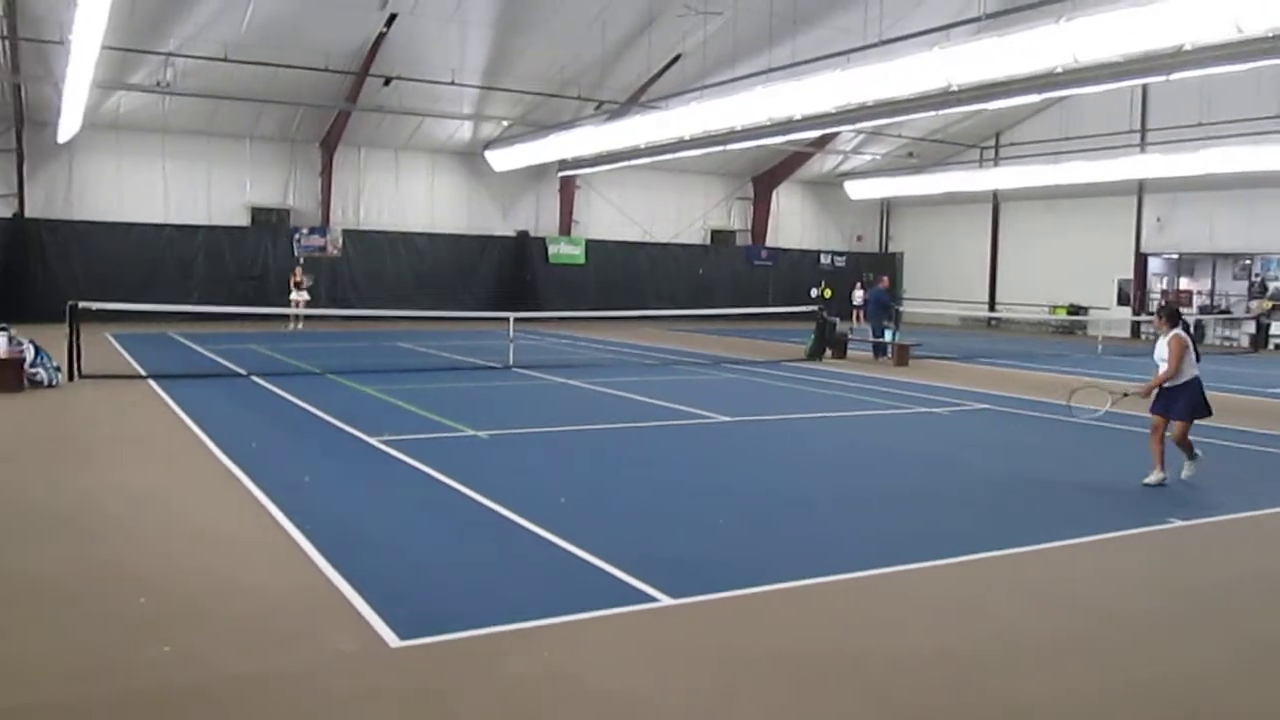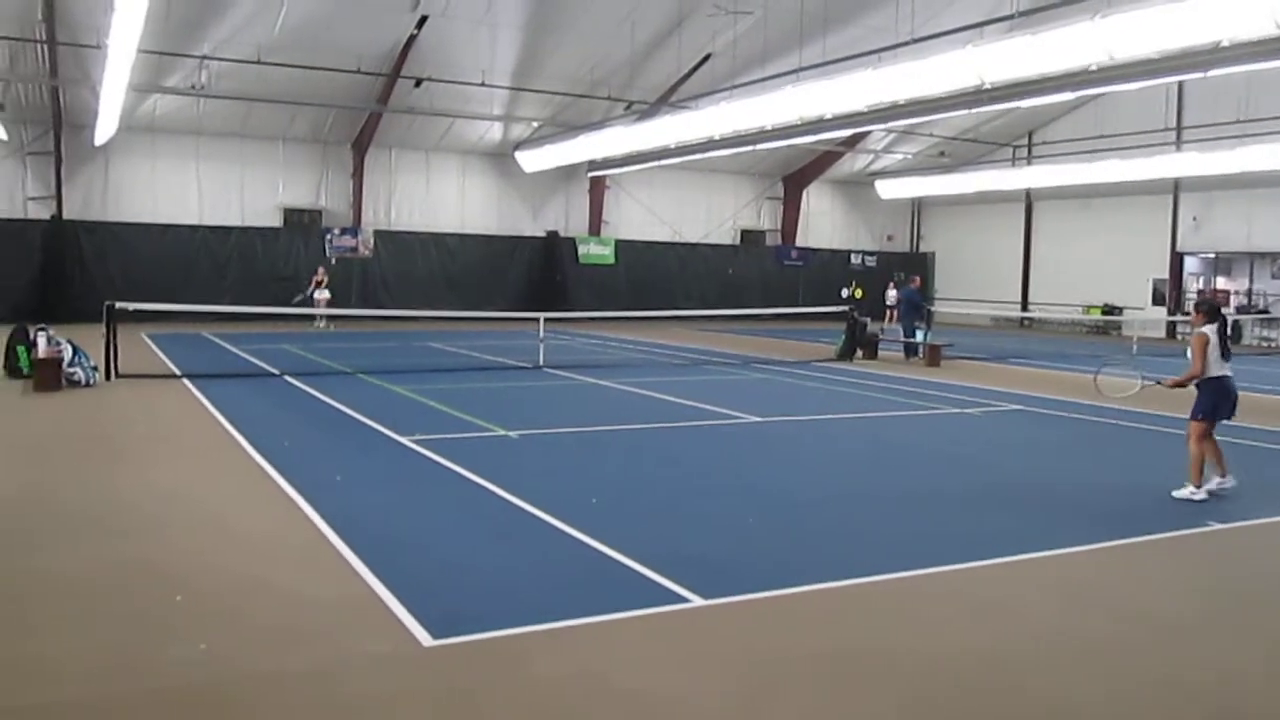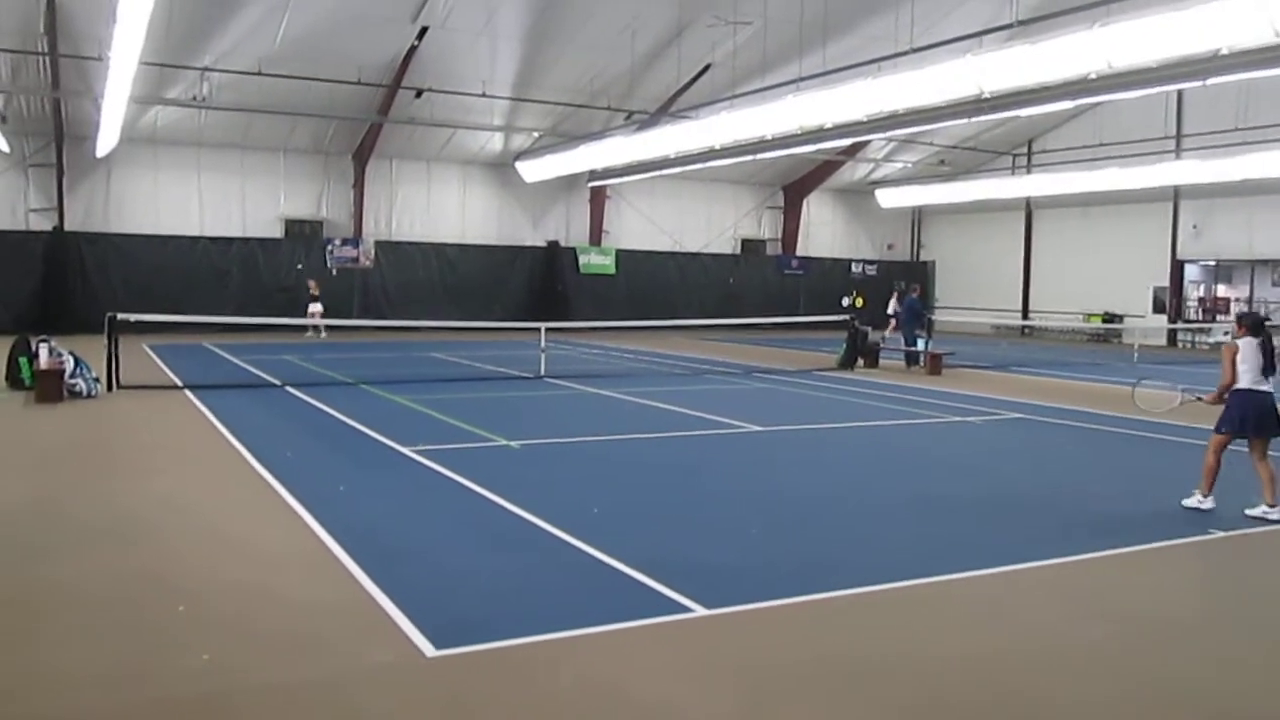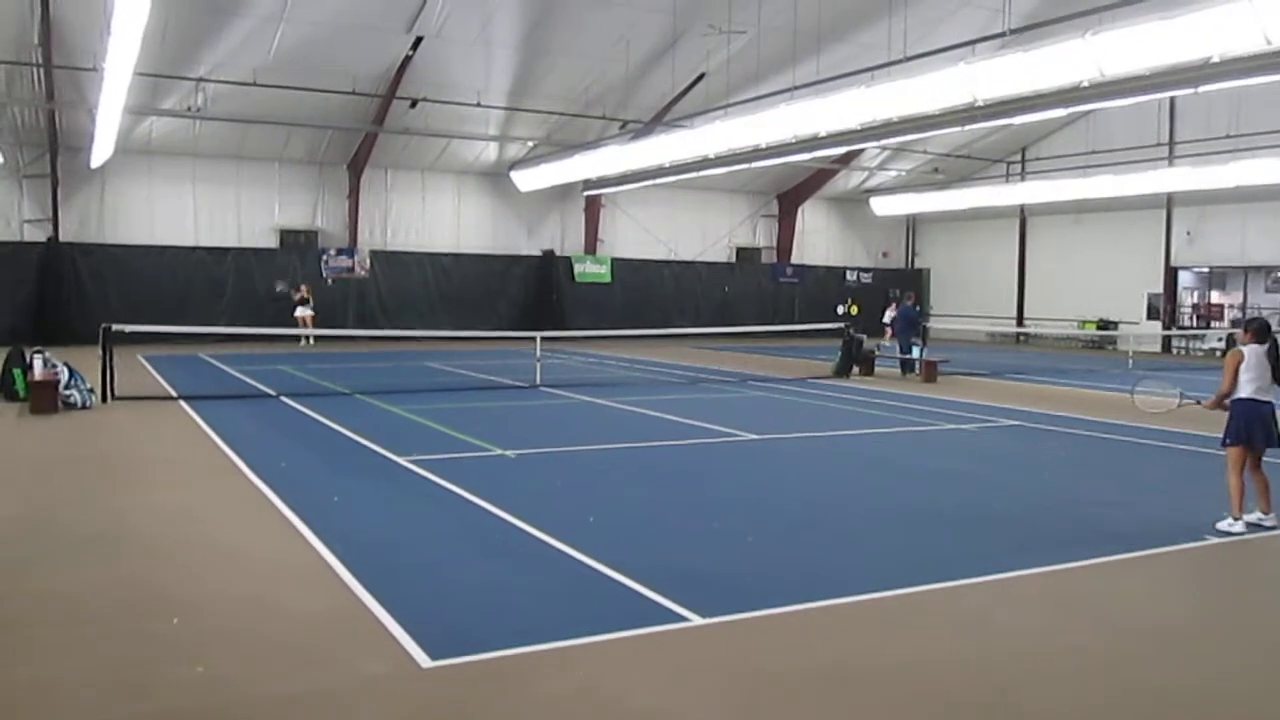
dt=0.5s
person 1, frame 1
left shoulder: (1177, 339)
right shoulder: (1162, 339)
left elbow: (1172, 372)
left wrist: (1149, 387)
right wrist: (1151, 386)
left hip: (1187, 389)
right hip: (1168, 390)
left knee: (1178, 436)
right knee: (1156, 429)
left ankle: (1192, 456)
right ankle: (1159, 472)
person 1, frame 2
left shoulder: (1200, 335)
right shoulder: (1216, 333)
left elbow: (1197, 371)
left wrist: (1176, 381)
right wrist: (1184, 381)
left hip: (1212, 389)
right hip: (1223, 386)
left knee: (1194, 437)
right knee: (1204, 435)
left ankle: (1196, 488)
right ankle: (1222, 476)
person 1, frame 3
left shoulder: (1232, 347)
left elbow: (1228, 380)
right elbow: (1263, 379)
left wrist: (1215, 397)
left hip: (1242, 402)
left knee: (1214, 450)
right knee: (1260, 457)
left ankle: (1203, 497)
person 1, frame 4
left shoulder: (1237, 354)
left elbow: (1226, 388)
left wrist: (1215, 402)
right wrist: (1228, 403)
left hip: (1244, 411)
left knee: (1235, 469)
right knee: (1254, 466)
left ankle: (1236, 519)
